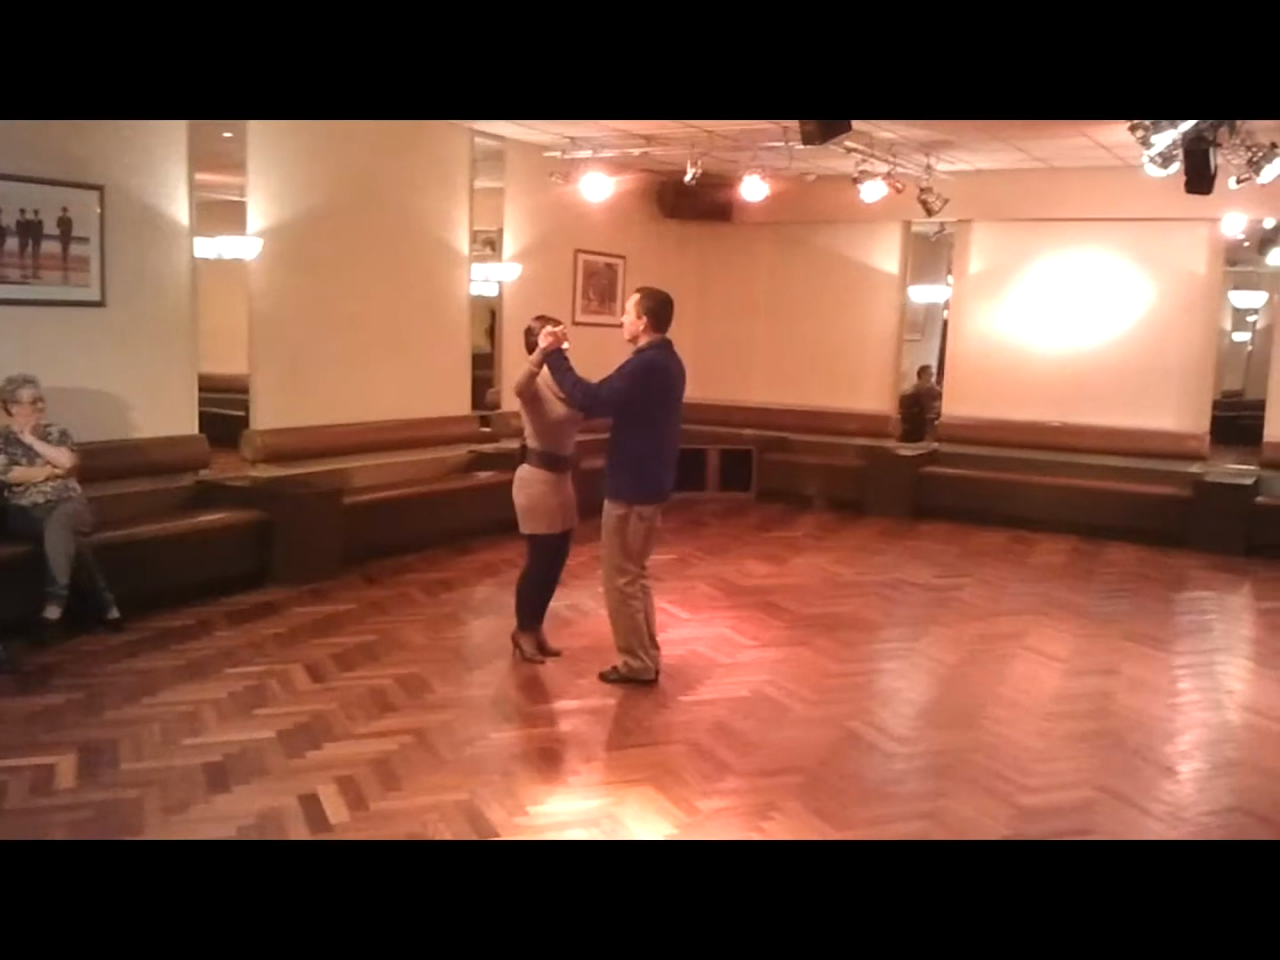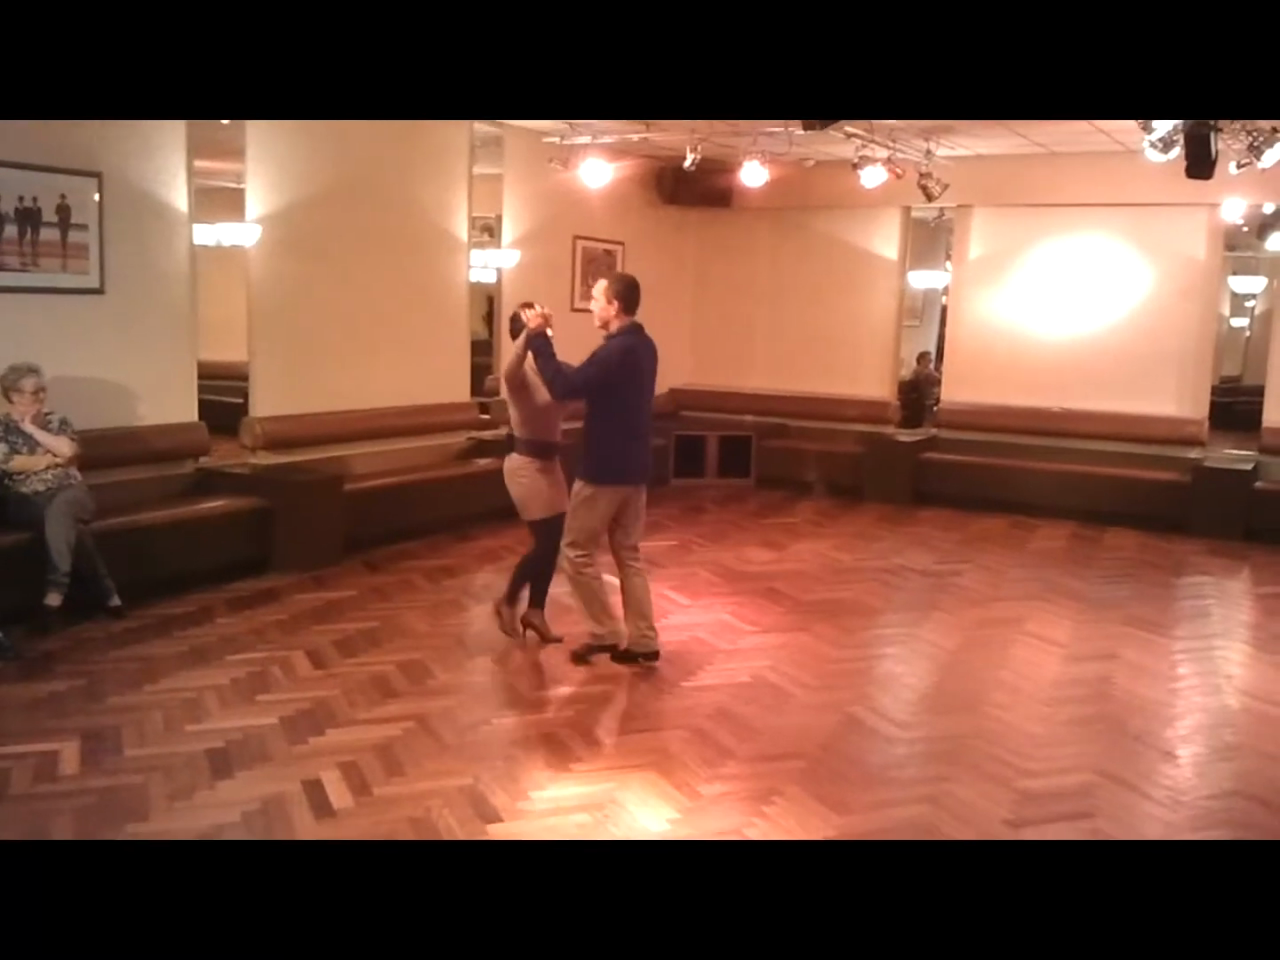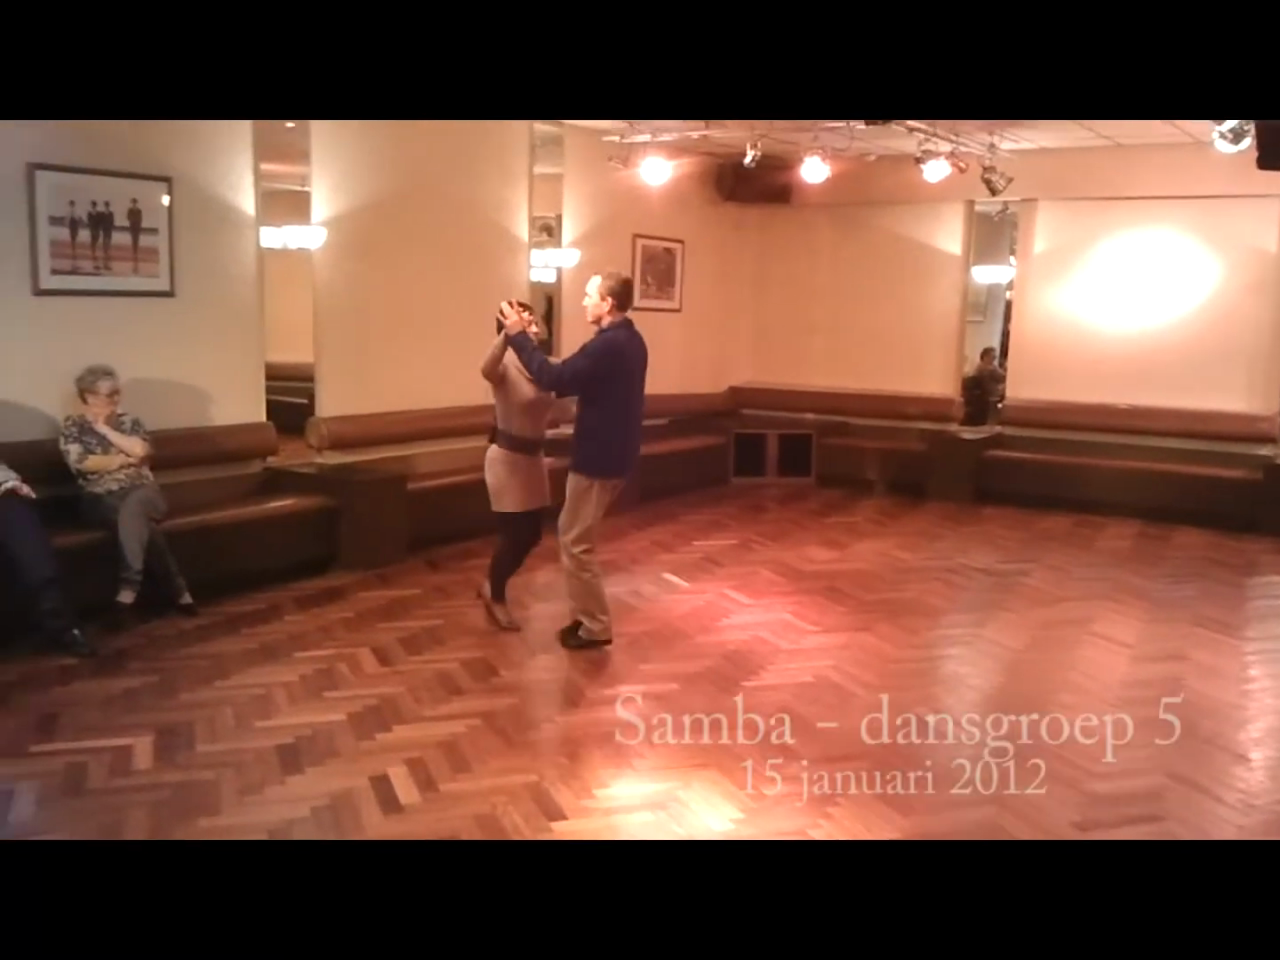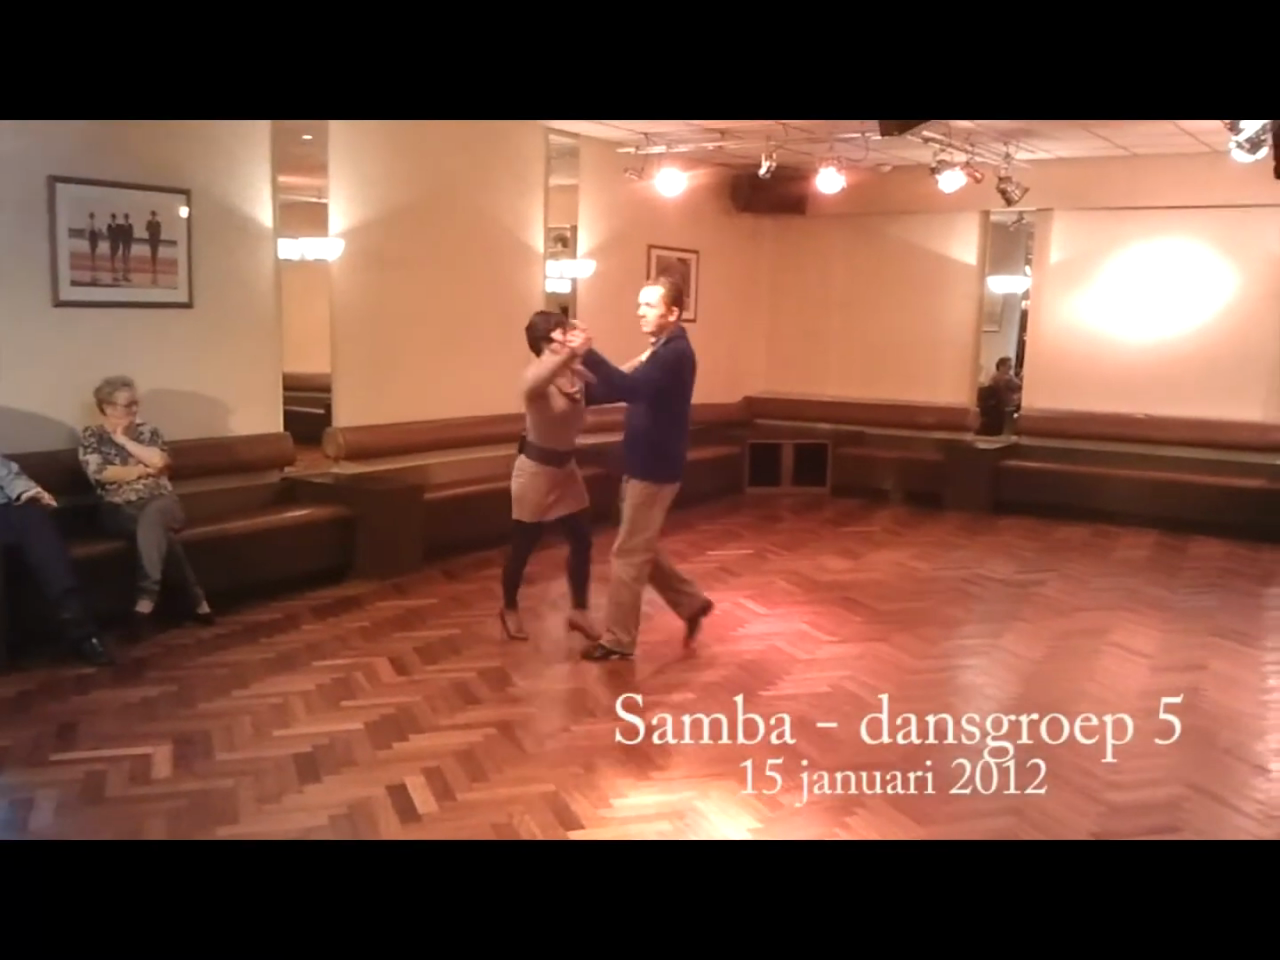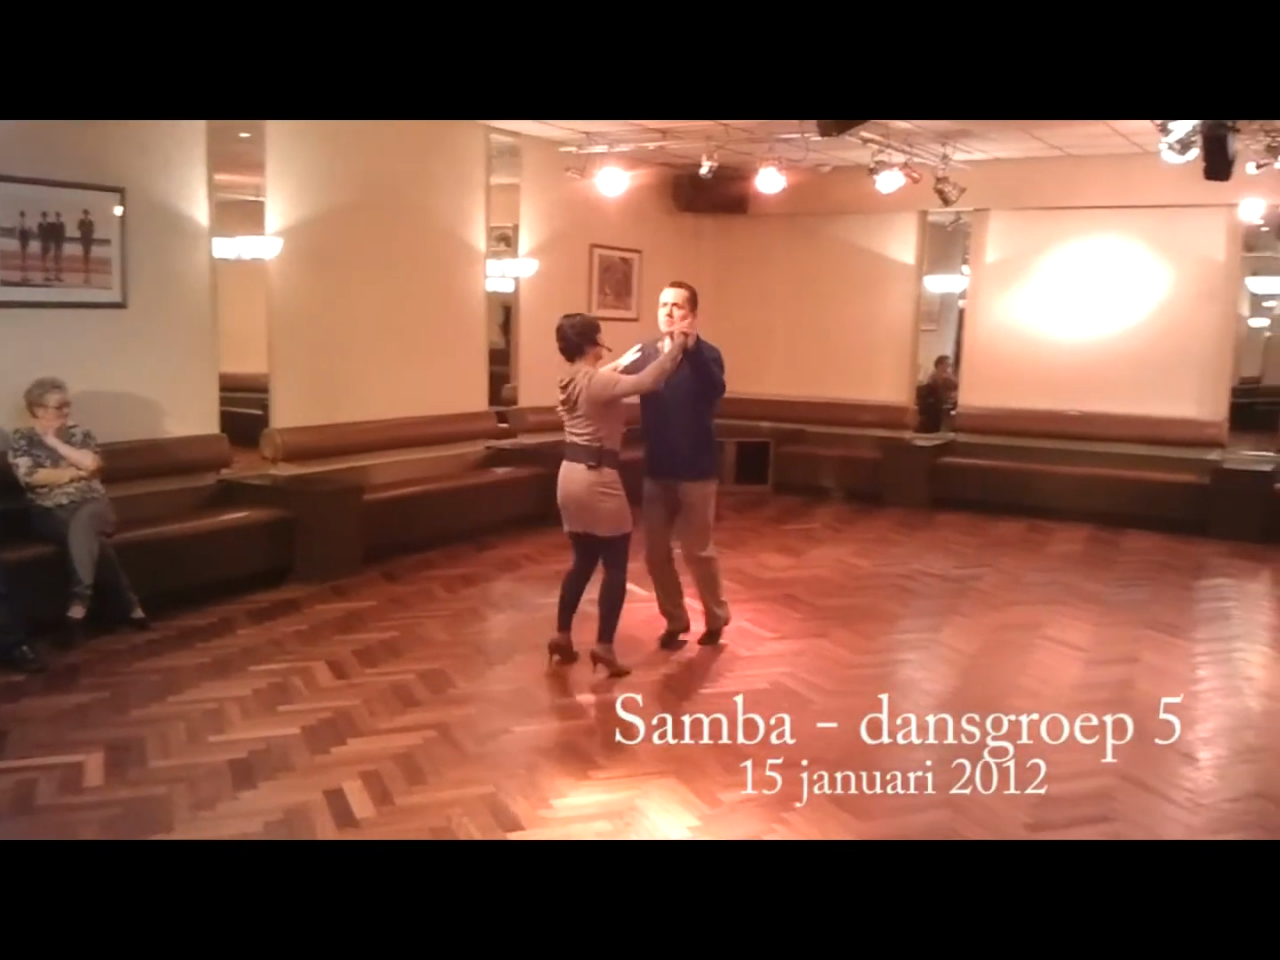
dt=0.7s
person 1, frame 1
left shoulder: (646, 366)
right shoulder: (667, 362)
left elbow: (588, 399)
right elbow: (612, 402)
left wrist: (555, 355)
left hip: (633, 486)
right hip: (652, 482)
left knee: (620, 578)
right knee: (634, 574)
left ankle: (636, 664)
right ankle: (646, 657)
person 1, frame 2
left shoulder: (616, 351)
right shoulder: (643, 346)
left elbow: (564, 387)
left wrist: (539, 338)
left hip: (605, 470)
right hip: (635, 468)
left knee: (576, 549)
right knee: (628, 554)
left ankle: (605, 633)
right ankle: (643, 640)
person 1, frame 3
left shoulder: (607, 345)
right shoulder: (631, 341)
left elbow: (555, 378)
left wrist: (518, 336)
left hip: (597, 459)
right hip: (617, 456)
left knee: (575, 543)
right knee: (580, 538)
left ankle: (596, 628)
right ankle: (588, 616)
person 1, frame 4
left shoulder: (673, 353)
right shoulder: (662, 350)
left elbow: (633, 388)
right elbow: (637, 389)
left wrist: (588, 356)
left hip: (653, 468)
right hip: (646, 464)
left knee: (628, 553)
right knee: (641, 547)
left ankle: (617, 639)
right ankle: (691, 602)
person 1, frame 5
left shoulder: (702, 356)
right shoulder: (645, 354)
left elbow: (716, 390)
left wrist: (693, 345)
left hip: (695, 470)
right hip: (656, 470)
left knee: (698, 551)
right knee: (655, 551)
left ankle: (716, 617)
right ankle: (675, 620)
person 2, frame 1
right shoulder: (535, 382)
right elbow: (520, 388)
right wrist: (544, 350)
left hip: (561, 476)
right hip: (536, 477)
left knee: (557, 558)
right knee: (539, 559)
left ankle: (535, 627)
right ankle: (523, 630)
person 2, frame 2
right shoulder: (522, 370)
right elbow: (508, 372)
right wrist: (529, 333)
left hip: (550, 461)
right hip: (525, 463)
left knee: (551, 541)
right knee: (549, 541)
left ankle: (535, 611)
right ankle: (507, 602)
person 2, frame 3
right shoulder: (505, 366)
right elbow: (486, 370)
right wrist: (509, 334)
left hip: (534, 457)
right hip: (506, 458)
left knee: (532, 534)
right knee: (513, 535)
left ankle: (491, 587)
right ankle: (497, 600)
person 2, frame 4
left shoulder: (574, 374)
right shoulder: (537, 373)
right elbow: (534, 387)
right wrist: (570, 352)
left hip: (566, 467)
right hip: (535, 469)
left knee: (582, 540)
right knee: (523, 544)
left ankle: (579, 612)
right ankle: (510, 608)
person 2, frame 5
left shoulder: (567, 381)
right shoulder: (599, 382)
right elbow: (647, 381)
left wrist: (624, 361)
right wrist: (676, 347)
left hip: (569, 474)
right hip: (597, 477)
left knee: (582, 560)
right knee: (616, 566)
left ankle: (563, 636)
right ankle: (604, 647)
person 3, frame 1
left shoulder: (56, 432)
left elbow: (68, 462)
left wrist: (31, 441)
right wrist: (51, 470)
left hip: (68, 503)
right hip: (27, 512)
left knee: (58, 522)
right knee: (63, 531)
left ankle: (56, 601)
right ankle: (103, 601)
person 3, frame 2
left shoulder: (57, 420)
left elbow: (68, 450)
left wrist: (32, 429)
right wrist: (52, 459)
left hip: (69, 491)
right hip: (27, 500)
left knee: (59, 509)
right knee: (65, 521)
left ankle: (57, 590)
right ankle: (105, 588)
person 3, frame 3
left shoulder: (129, 421)
right shoulder: (72, 426)
left elbow: (140, 450)
right elbow: (81, 463)
left wrist: (105, 429)
right wrist: (124, 459)
left hip: (141, 491)
right hip: (101, 499)
left knee: (132, 508)
right knee: (136, 519)
left ankle: (129, 587)
right ankle: (176, 586)
person 3, frame 4
left shoulder: (147, 430)
right shoulder: (91, 436)
left elbow: (159, 461)
right elbow: (100, 473)
left wrist: (124, 440)
right wrist: (144, 470)
left hip: (159, 501)
right hip: (119, 509)
left knee: (151, 518)
right knee: (155, 528)
left ankle: (147, 597)
right ankle: (194, 596)
person 3, frame 5
left shoulder: (79, 433)
right shoulder: (22, 440)
left elbow: (91, 464)
right elbow: (32, 477)
left wrist: (53, 442)
right wrist: (75, 472)
left hip: (91, 504)
right hip: (49, 511)
left knee: (81, 524)
right knee: (84, 533)
left ankle: (79, 603)
right ankle: (127, 601)
